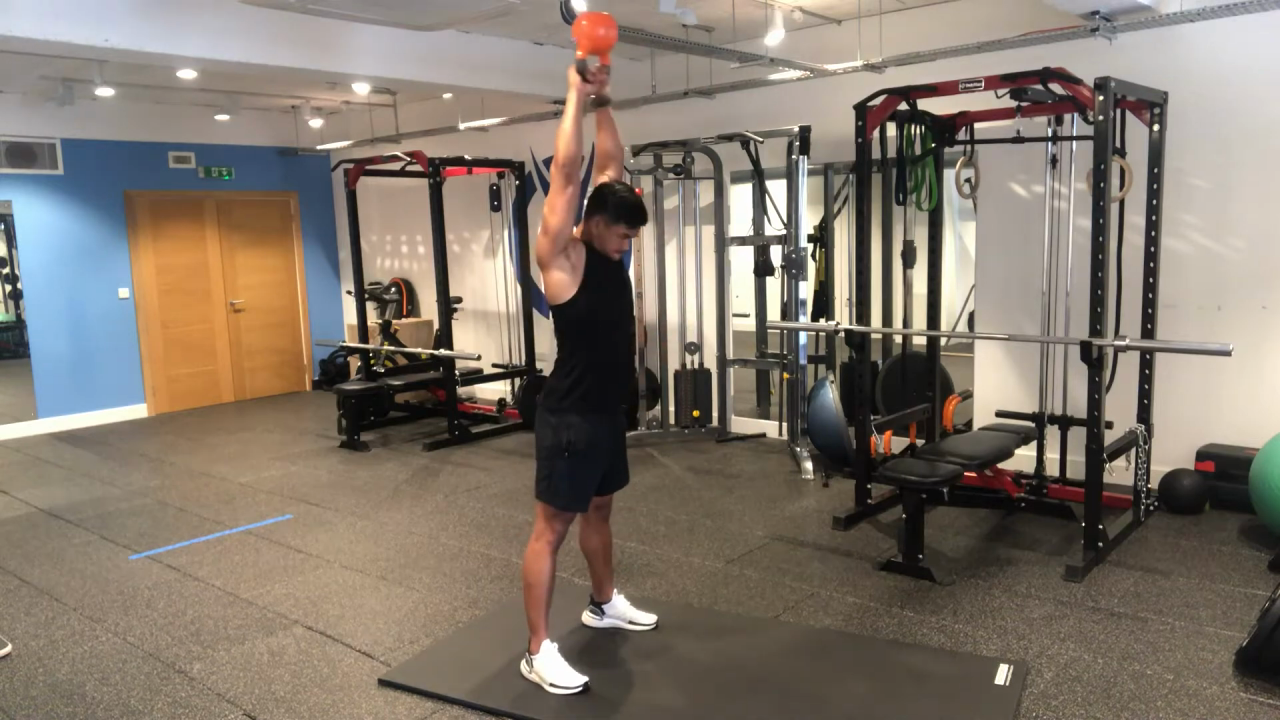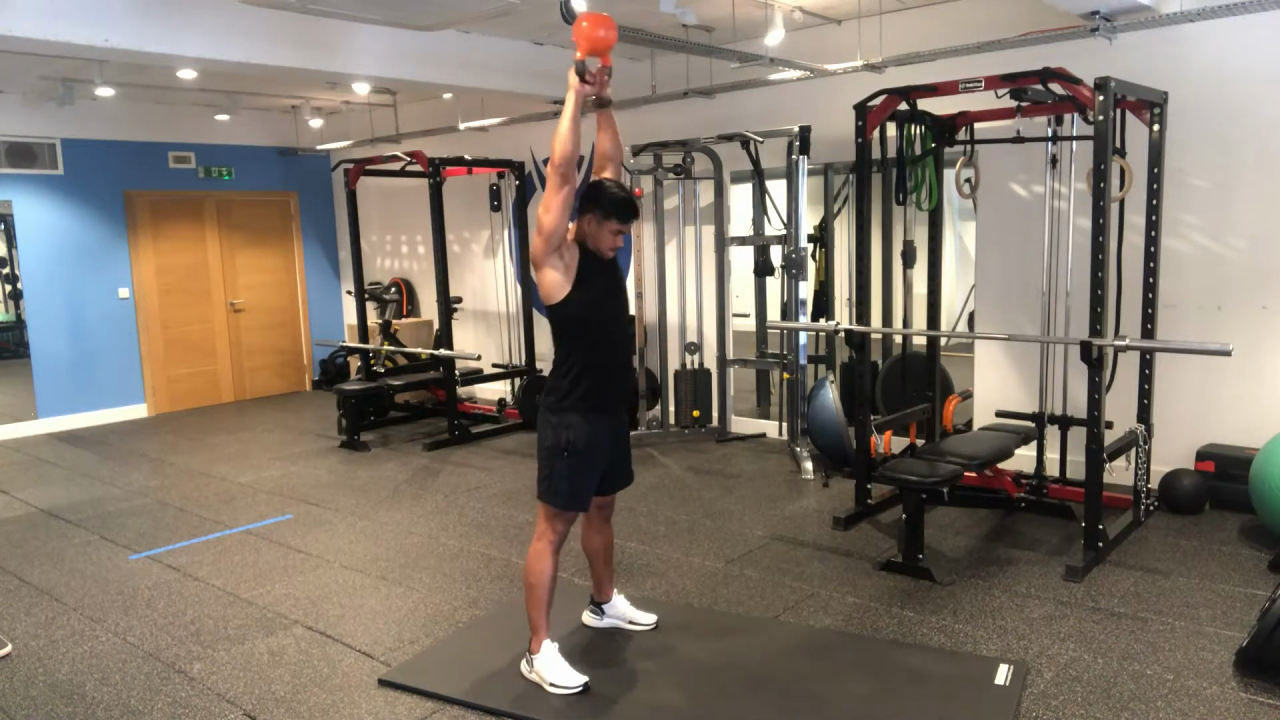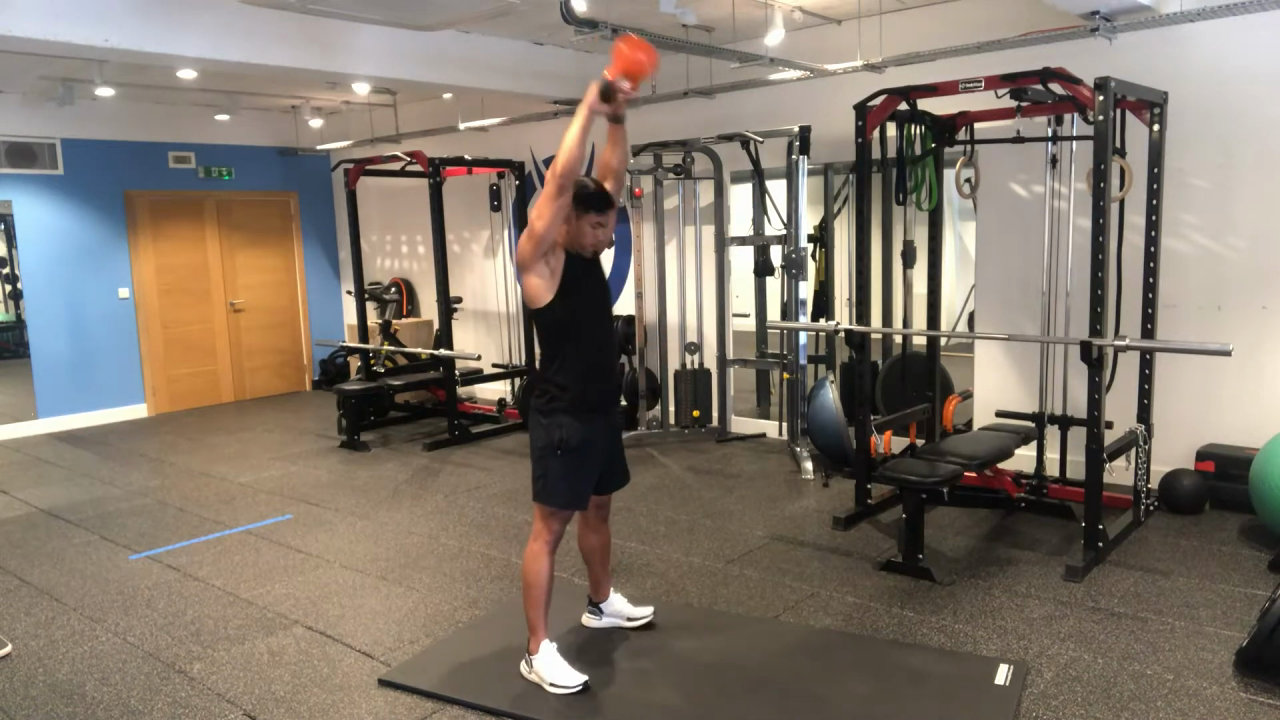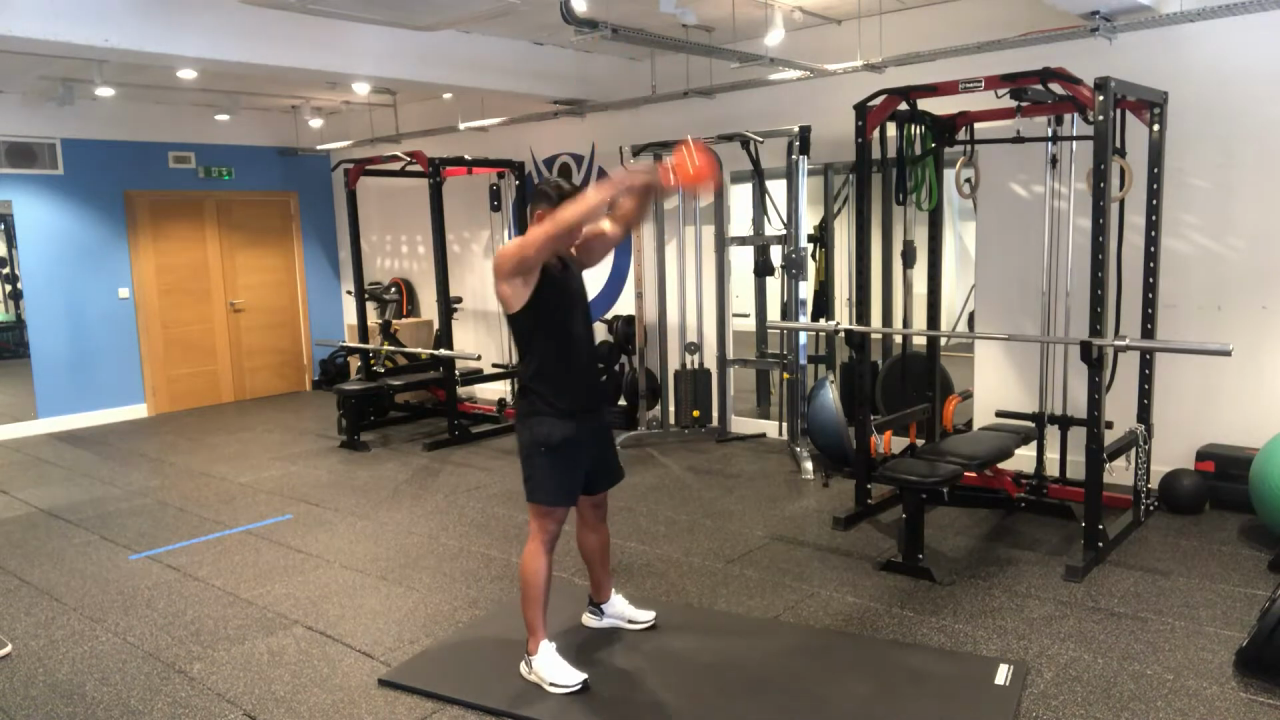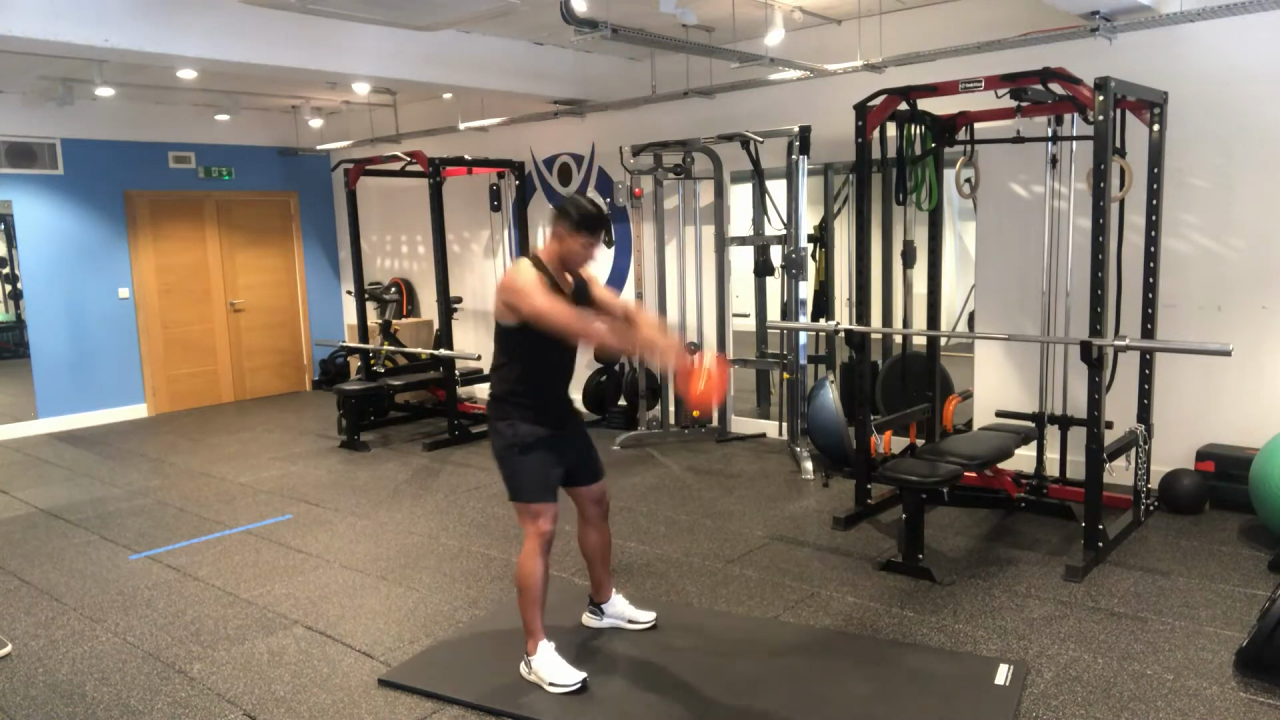
dt=0.2s
person 1, frame 1
left shoulder: (608, 254)
right shoulder: (563, 256)
left elbow: (611, 164)
right elbow: (565, 175)
left wrist: (601, 103)
right wrist: (575, 100)
left hip: (608, 412)
right hip: (570, 417)
left knee: (598, 512)
right knee: (552, 528)
left ankle: (603, 603)
right ankle: (538, 652)
person 1, frame 2
left shoulder: (601, 252)
right shoulder: (555, 257)
left elbow: (610, 166)
right elbow: (560, 174)
left wrist: (602, 104)
right wrist: (573, 99)
left hip: (610, 410)
right hip: (571, 417)
left knee: (601, 511)
right knee: (554, 528)
left ankle: (604, 604)
right ankle: (538, 652)
person 1, frame 3
left shoulder: (586, 252)
right shoulder: (540, 257)
left elbow: (612, 177)
right elbow: (562, 180)
left wrist: (617, 118)
right wrist: (586, 111)
left hip: (603, 410)
right hip: (562, 419)
left knee: (598, 510)
right knee: (550, 527)
left ankle: (601, 603)
right ankle: (537, 652)
person 1, frame 4
left shoulder: (567, 255)
right shoulder: (514, 262)
left elbow: (615, 225)
right elbow: (568, 223)
left wrist: (645, 189)
right wrist: (622, 180)
left hip: (588, 408)
right hip: (546, 418)
left knee: (595, 509)
right knee: (545, 528)
left ankle: (602, 603)
right ankle: (536, 652)
person 1, frame 5
left shoulder: (578, 277)
right shoulder: (523, 281)
left elbow: (627, 316)
right elbow: (583, 328)
left wrist: (668, 340)
right wrist: (653, 349)
left hip: (559, 414)
right hip: (519, 423)
left knee: (595, 504)
right knee: (541, 529)
left ankle: (603, 606)
right ankle: (536, 653)
